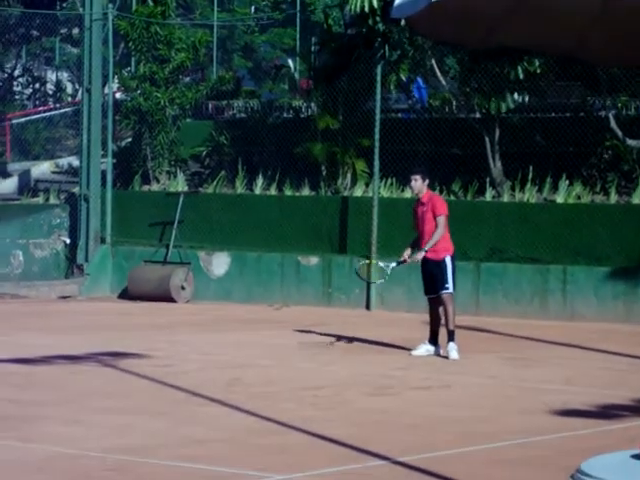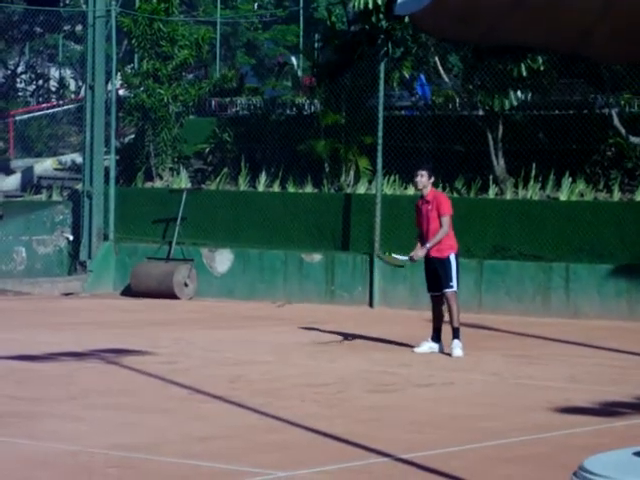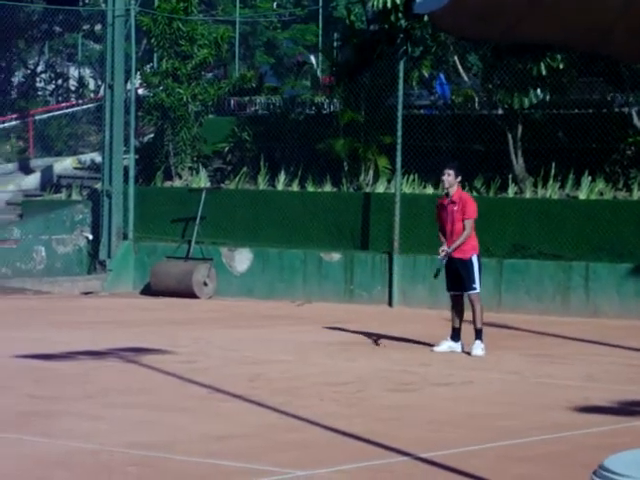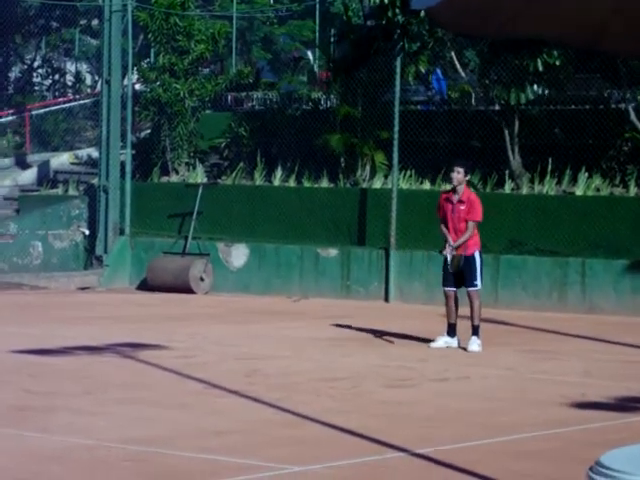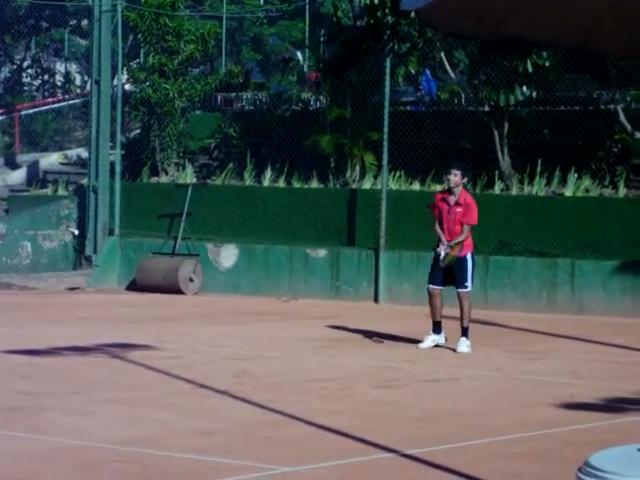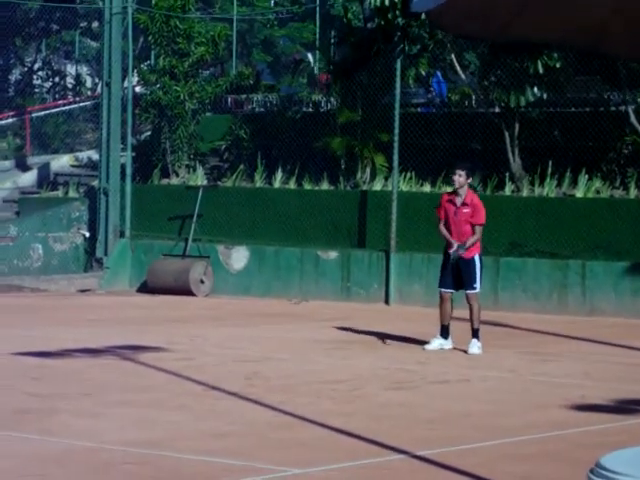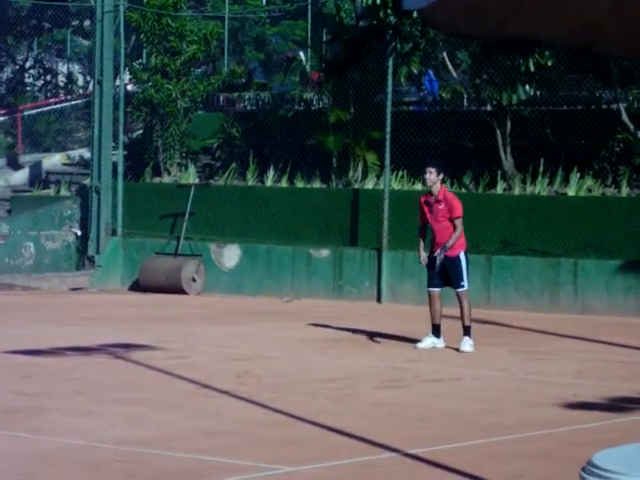
dt=0.3s
person 1, frame 1
left shoulder: (436, 200)
right shoulder: (417, 205)
left elbow: (441, 229)
left wrist: (422, 250)
right wrist: (409, 250)
left hip: (442, 255)
right hip: (427, 257)
left knee: (446, 296)
right knee: (432, 300)
left ankle: (451, 343)
right ankle: (432, 344)
person 1, frame 2
left shoulder: (441, 198)
right shoulder: (419, 203)
left elbow: (445, 229)
left wrist: (425, 247)
right wrist: (417, 247)
left hip: (446, 253)
right hip: (430, 255)
left knee: (450, 294)
right knee: (435, 298)
left ankle: (456, 340)
right ankle: (435, 341)
person 1, frame 3
left shoulder: (466, 200)
right shoulder: (441, 202)
left elbow: (468, 230)
left wrist: (450, 248)
right wrist: (443, 243)
left hip: (468, 254)
right hip: (451, 256)
left knee: (473, 296)
right knee: (455, 297)
left ankle: (479, 341)
right ankle: (455, 340)
person 1, frame 4
left shoulder: (473, 200)
right shoulder: (444, 197)
left elbow: (470, 231)
left wrist: (454, 246)
right wrist: (448, 239)
left hip: (469, 251)
right hip: (451, 251)
left knee: (473, 293)
right knee: (449, 293)
left ankle: (475, 337)
right ankle: (451, 336)
person 1, frame 5
left shoulder: (469, 203)
right shoulder: (439, 197)
left elbow: (465, 233)
right elbow: (436, 224)
left wrist: (450, 245)
right wrist: (443, 241)
left hip: (462, 253)
right hip: (443, 250)
left knee: (463, 294)
right knee: (433, 290)
left ankle: (465, 338)
right ankle: (437, 333)
person 1, frame 6
left shoulder: (476, 203)
right shoulder: (445, 199)
left elbow: (478, 235)
right elbow: (441, 225)
left wrist: (462, 247)
right wrist: (452, 242)
left hip: (470, 255)
right hip: (450, 253)
left knee: (472, 296)
right knee: (444, 295)
left ankle: (475, 340)
right ankle: (444, 338)
person 1, frame 7
left shoulder: (450, 199)
right shoulder: (423, 200)
left elbow: (459, 229)
left wrist: (445, 248)
right wrist: (421, 247)
left hip: (455, 252)
right hip: (436, 252)
left knee: (461, 293)
right knee: (433, 293)
left ankle: (467, 337)
right ankle: (436, 336)
